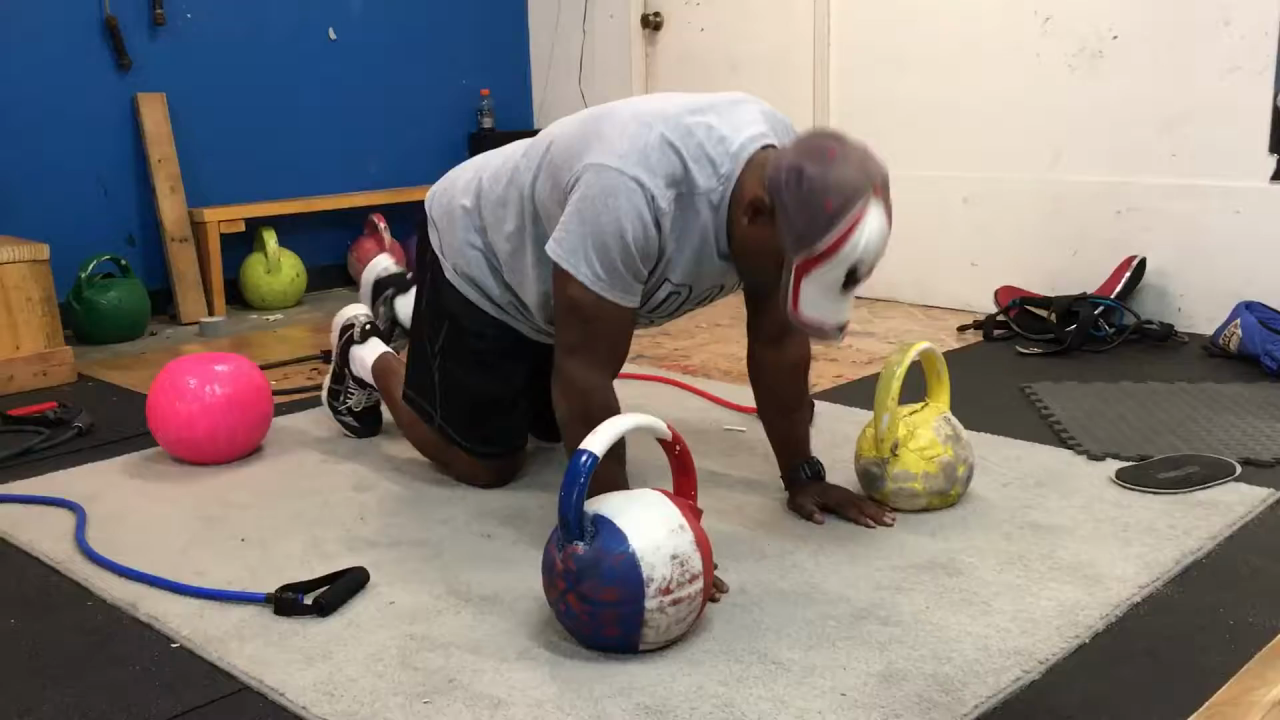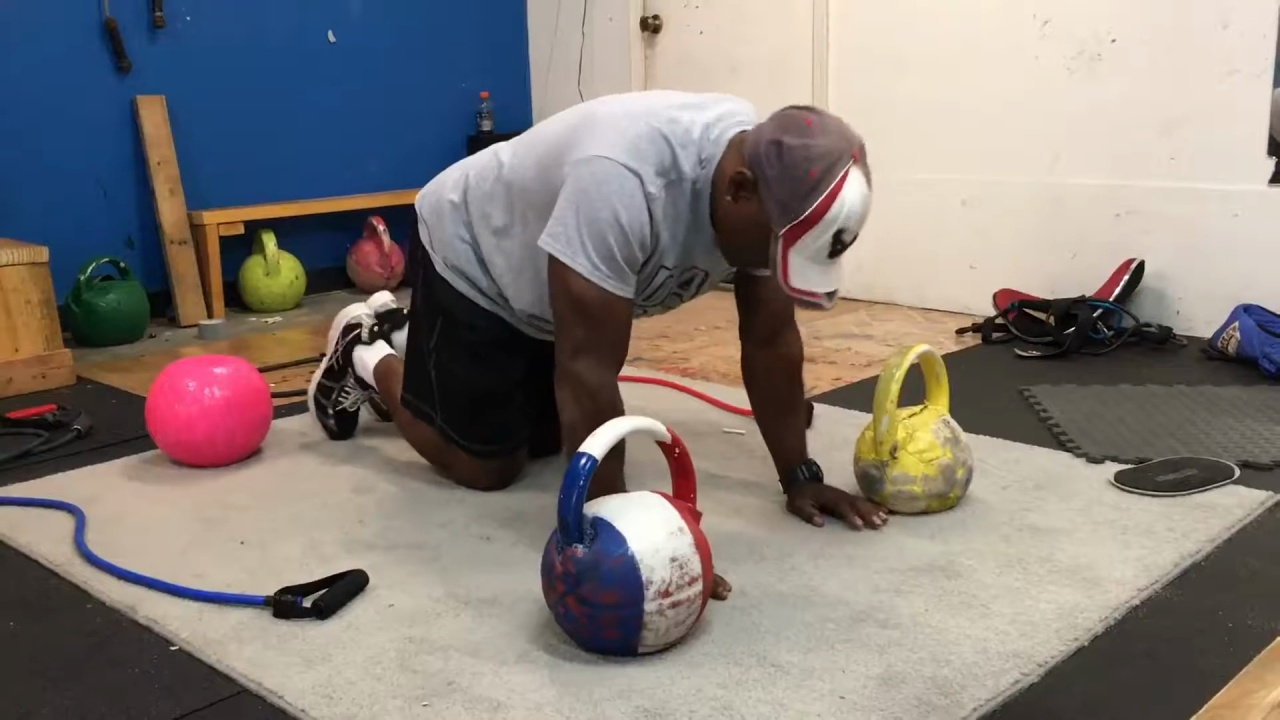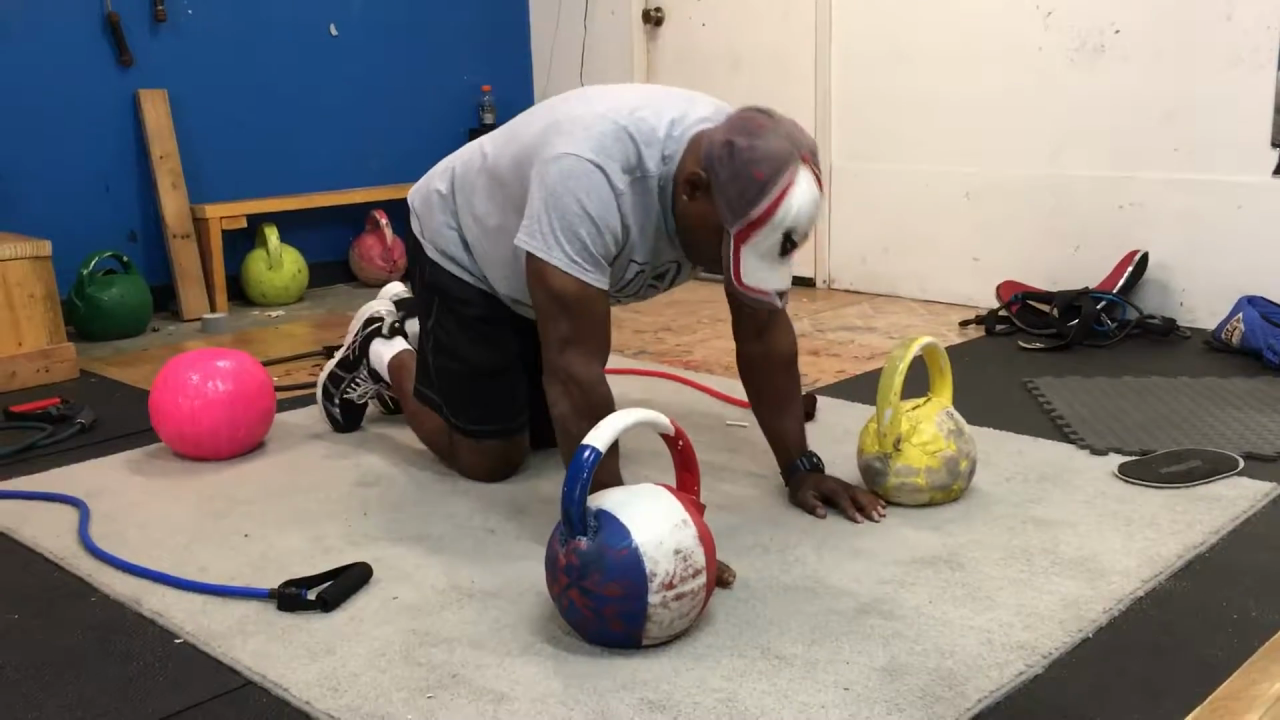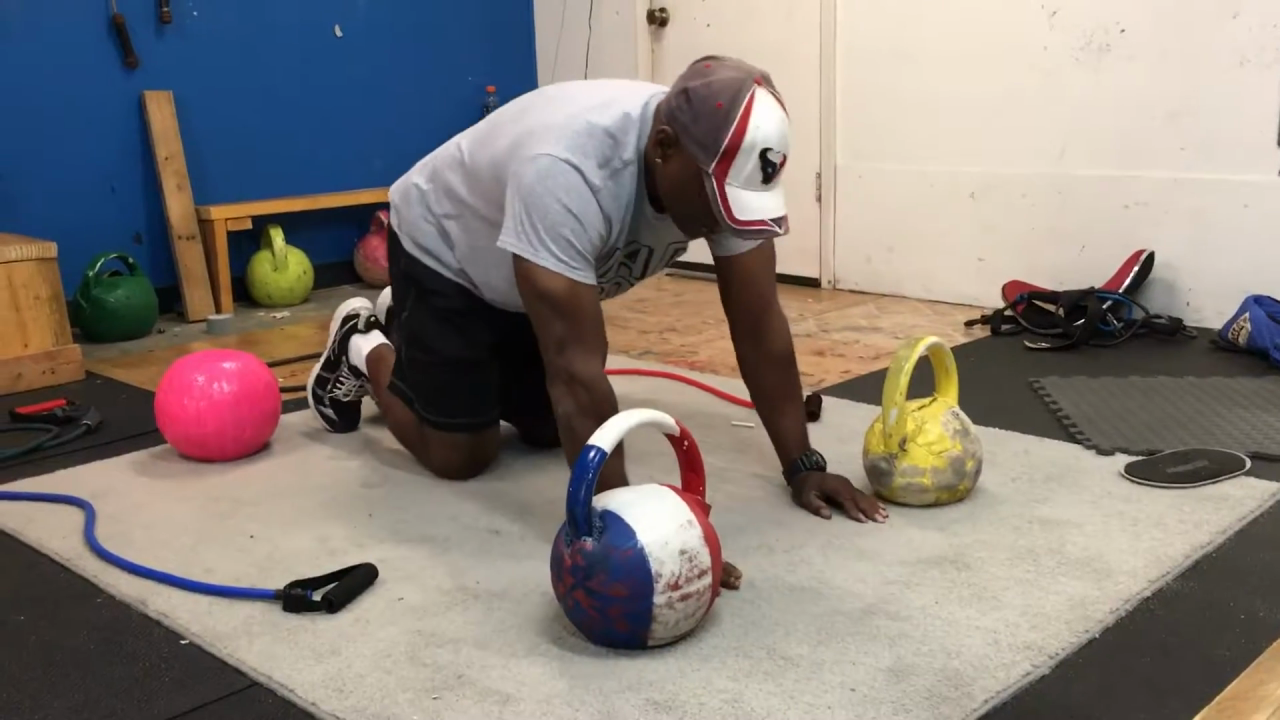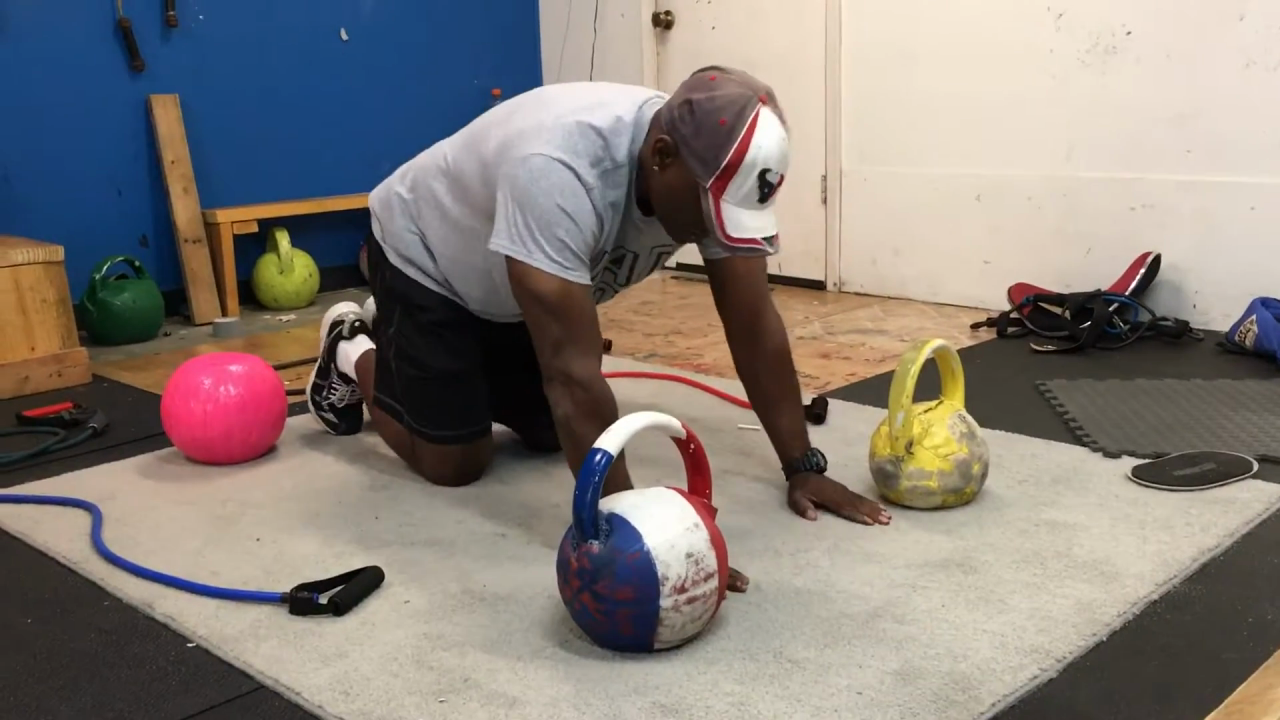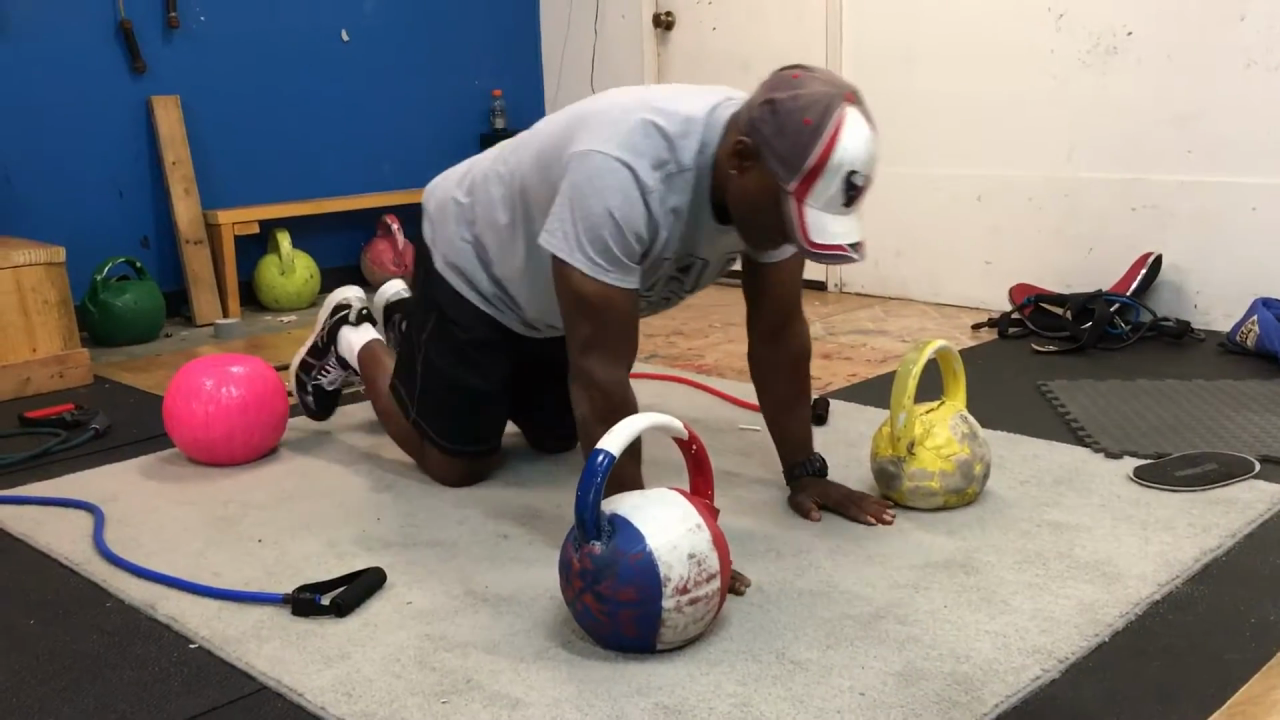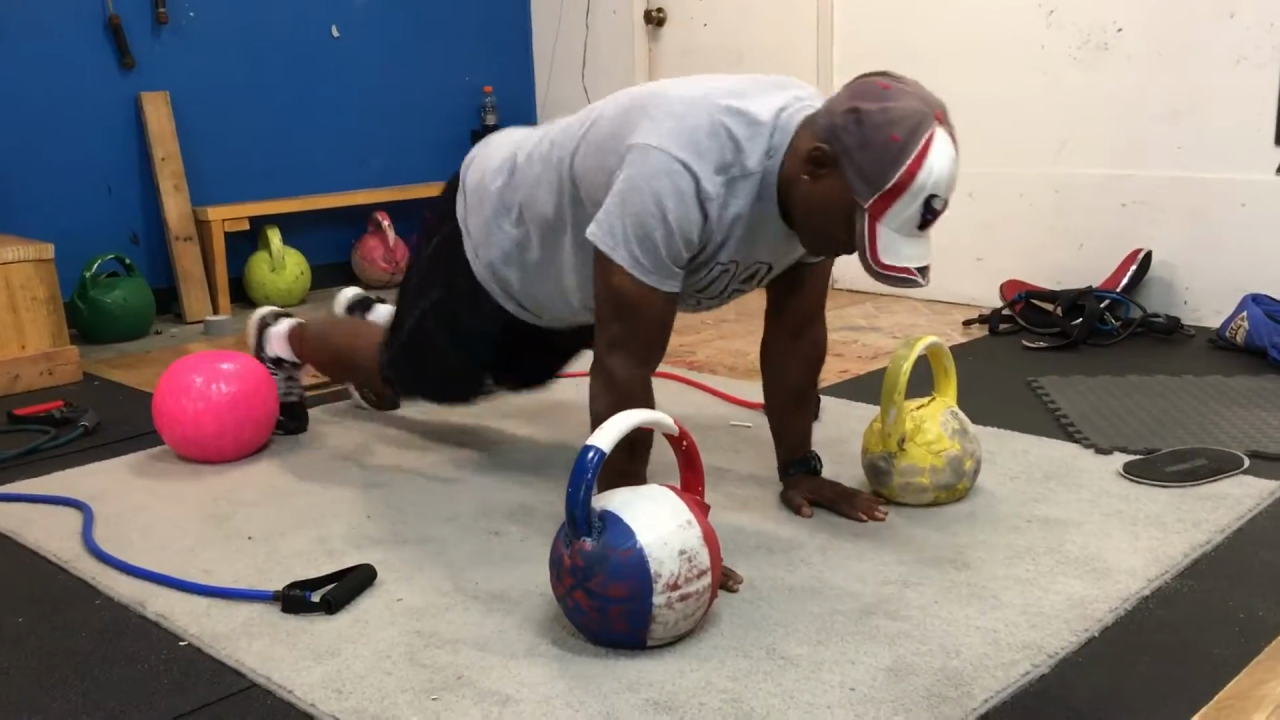
dt=0.3s
person 1, frame 1
left shoulder: (785, 187)
right shoulder: (632, 191)
left elbow: (779, 344)
right elbow: (586, 378)
left wrist: (803, 476)
left hip: (550, 274)
right hip: (480, 254)
left knee: (553, 424)
right knee: (488, 463)
left ankle: (399, 303)
right ankle: (369, 360)
person 1, frame 2
left shoulder: (773, 181)
right shoulder: (623, 180)
left elbow: (770, 341)
right elbow: (588, 373)
left wrist: (801, 478)
left hip: (543, 283)
right hip: (471, 253)
left knee: (546, 440)
right knee: (486, 466)
left ankle: (399, 333)
right ankle: (366, 357)
person 1, frame 3
left shoulder: (750, 185)
right shoulder: (591, 177)
left elbow: (765, 334)
right elbow: (577, 367)
left wrist: (801, 471)
left hip: (551, 273)
right hip: (465, 246)
left knee: (549, 432)
right knee: (490, 457)
left ankle: (415, 325)
right ankle: (381, 351)
person 1, frame 4
left shoulder: (728, 160)
right shoulder: (566, 172)
left elbow: (759, 326)
right elbow: (577, 367)
left wrist: (803, 466)
left hip: (526, 273)
right hip: (442, 245)
left knee: (548, 429)
right knee: (460, 454)
left ankle: (405, 322)
right ankle: (363, 348)
person 1, frame 5
left shoulder: (714, 171)
right shoulder: (560, 172)
left elbow: (754, 327)
right elbow: (574, 369)
left wrist: (802, 467)
left hip: (510, 281)
right hip: (424, 253)
left knee: (549, 435)
right knee: (454, 462)
left ankle: (393, 330)
right ankle: (355, 352)
person 1, frame 6
left shoulder: (774, 172)
right shoulder: (625, 171)
left elbow: (779, 333)
right elbow: (601, 371)
left wrist: (805, 472)
left hip: (551, 292)
right hip: (474, 260)
left knee: (558, 436)
right knee: (459, 462)
left ankle: (407, 319)
right ankle: (354, 337)
person 1, frame 7
left shoulder: (826, 170)
right shoulder: (683, 170)
left elbow: (795, 331)
right elbow: (622, 367)
left wrist: (797, 469)
left hip: (568, 257)
right hip: (500, 228)
left knee: (509, 374)
right knee: (411, 368)
left ankle: (371, 314)
right ankle: (282, 340)
